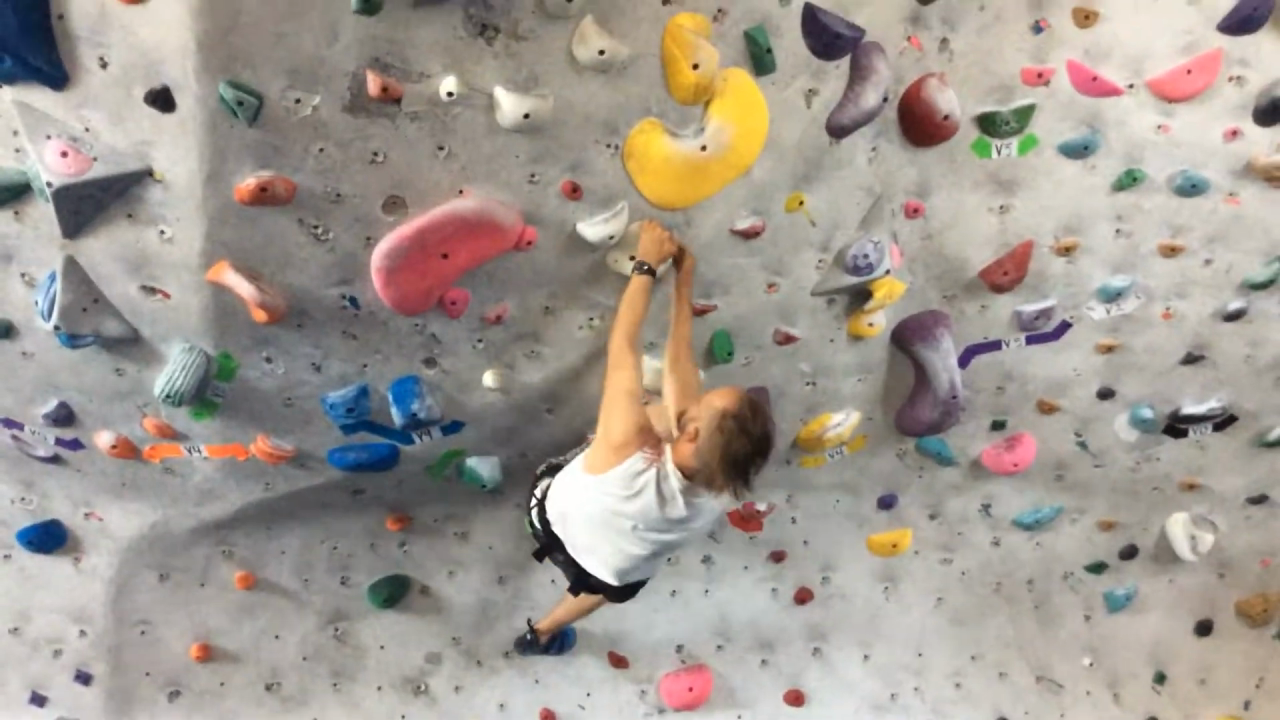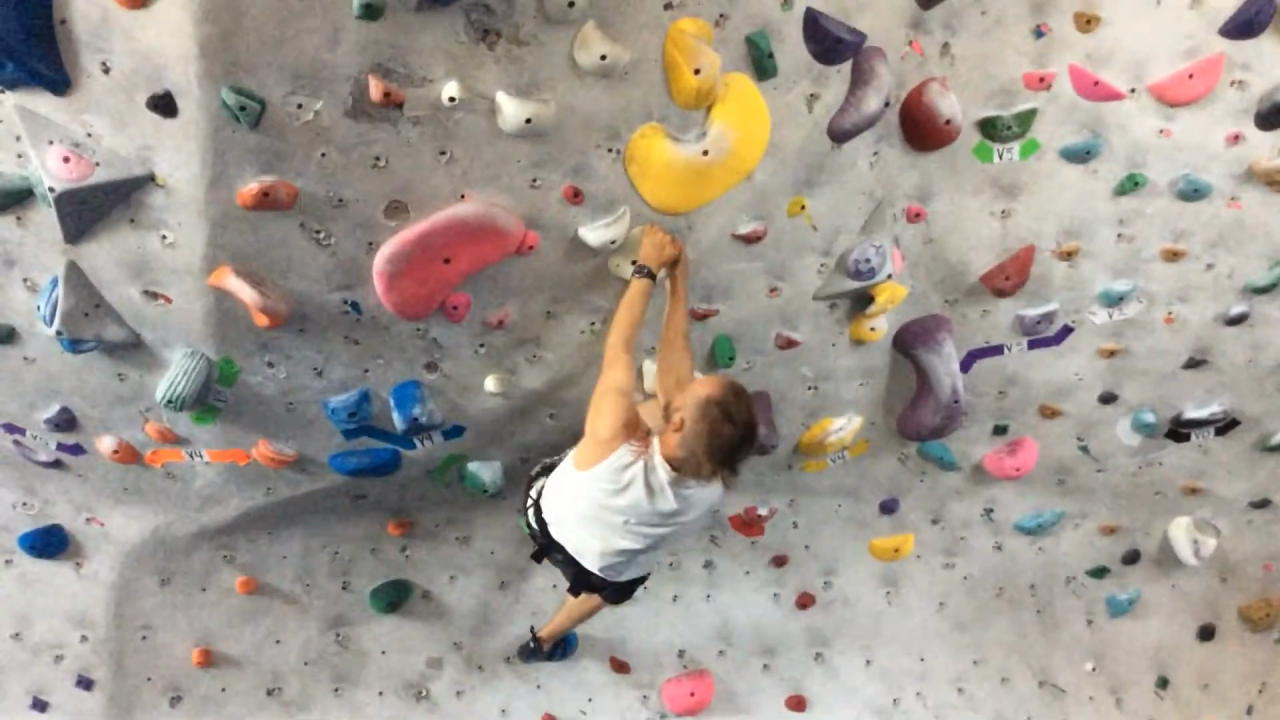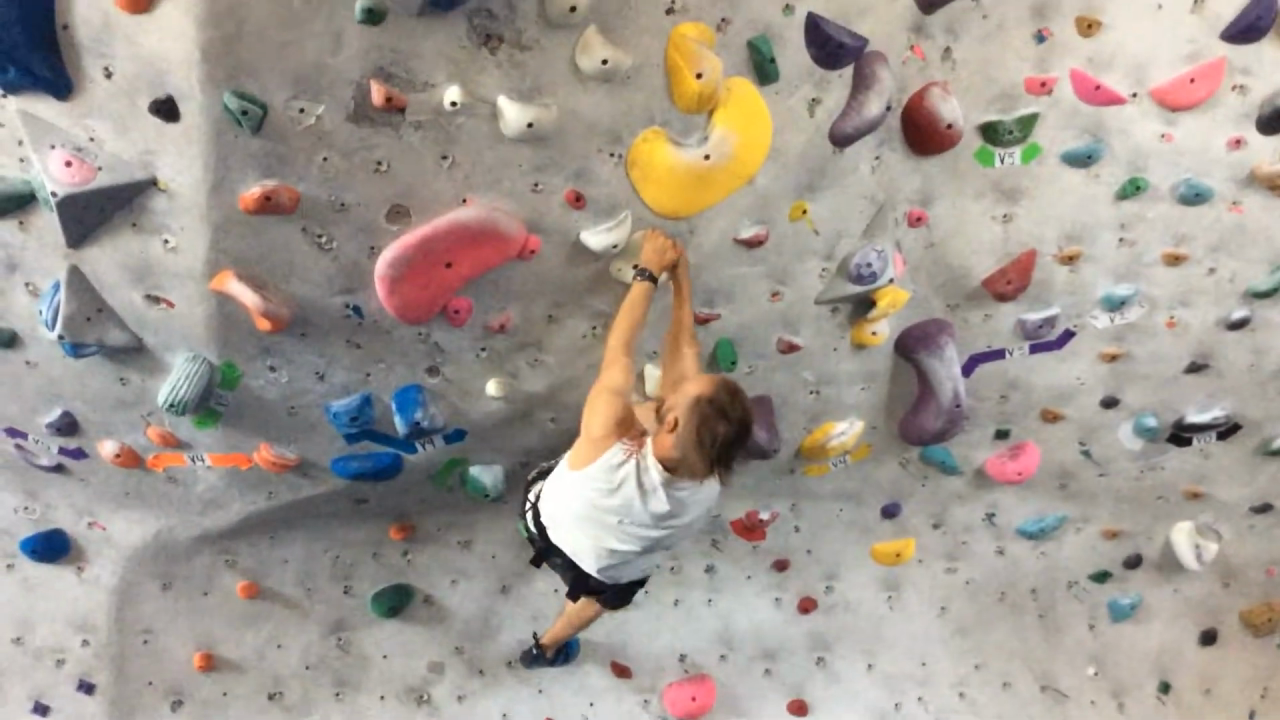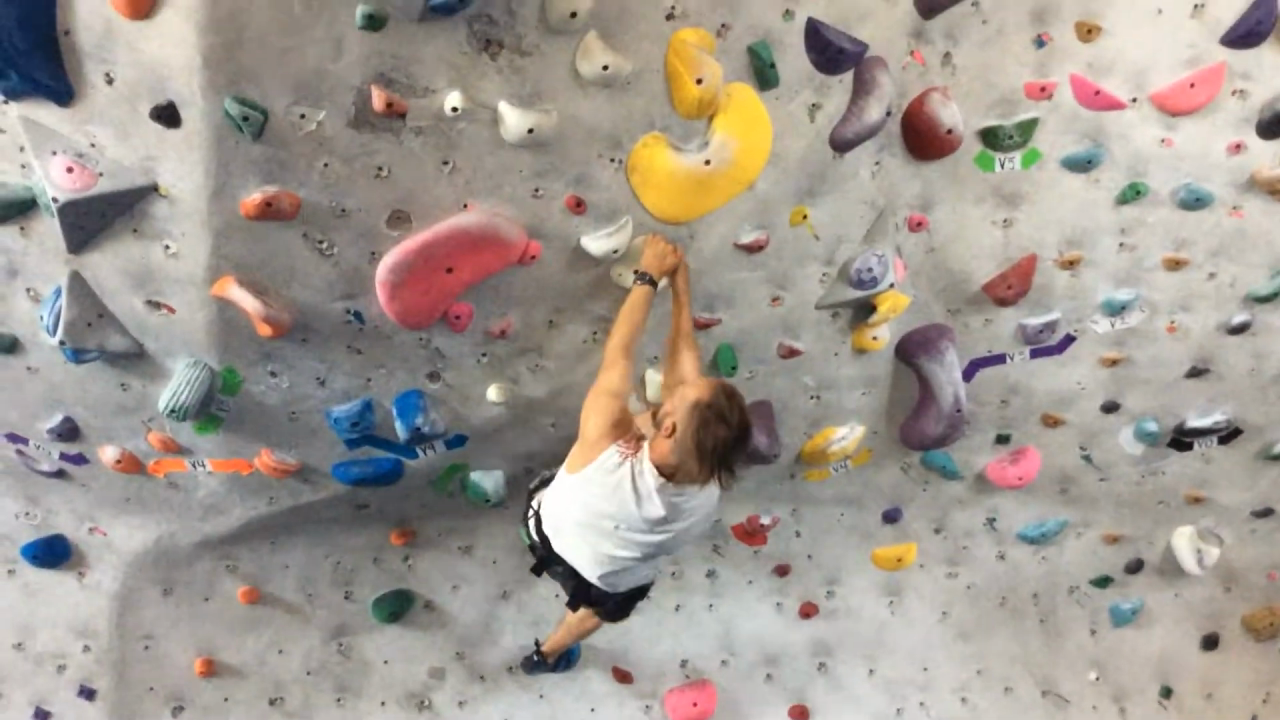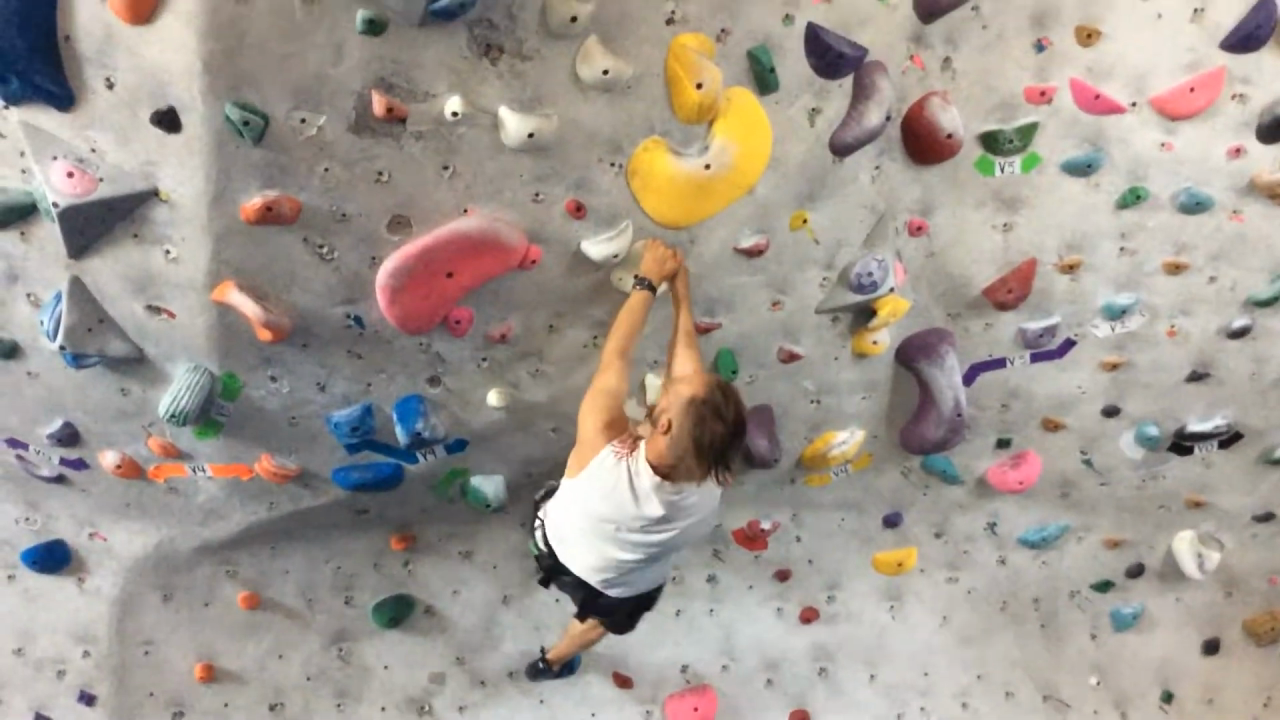
dt=0.1s
person 1, frame 1
left shoulder: (626, 447)
right shoulder: (715, 499)
left elbow: (622, 347)
right elbow: (681, 381)
left wrist: (646, 265)
right wrist: (683, 291)
left hip: (553, 514)
right hip: (614, 573)
right ankle: (543, 634)
person 1, frame 2
left shoulder: (616, 441)
right shoulder: (708, 488)
left elbow: (618, 348)
right elbow: (674, 365)
left wrist: (647, 267)
right wrist: (677, 284)
left hip: (549, 515)
right hip: (612, 570)
right knee: (604, 586)
right ankle: (545, 641)
person 1, frame 3
left shoulder: (607, 439)
right shoulder: (708, 488)
left elbow: (618, 351)
right elbow: (683, 361)
left wrist: (649, 272)
right wrist: (681, 287)
left hip: (547, 521)
right hip: (612, 574)
right knee: (601, 594)
right ankle: (547, 648)
person 1, frame 4
left shoulder: (605, 443)
right shoulder: (707, 493)
left elbow: (618, 355)
right elbow: (684, 365)
left wrist: (649, 276)
right wrist: (680, 292)
left hip: (549, 531)
right hip: (613, 582)
right knee: (602, 604)
right ankle: (548, 654)
person 1, frame 5
left shoulder: (600, 445)
right shoulder: (713, 486)
left elbow: (614, 358)
right elbow: (690, 372)
left wrist: (648, 282)
right wrist: (681, 299)
left hip: (557, 547)
right hip: (624, 592)
right knee: (608, 615)
right ankle: (553, 661)
